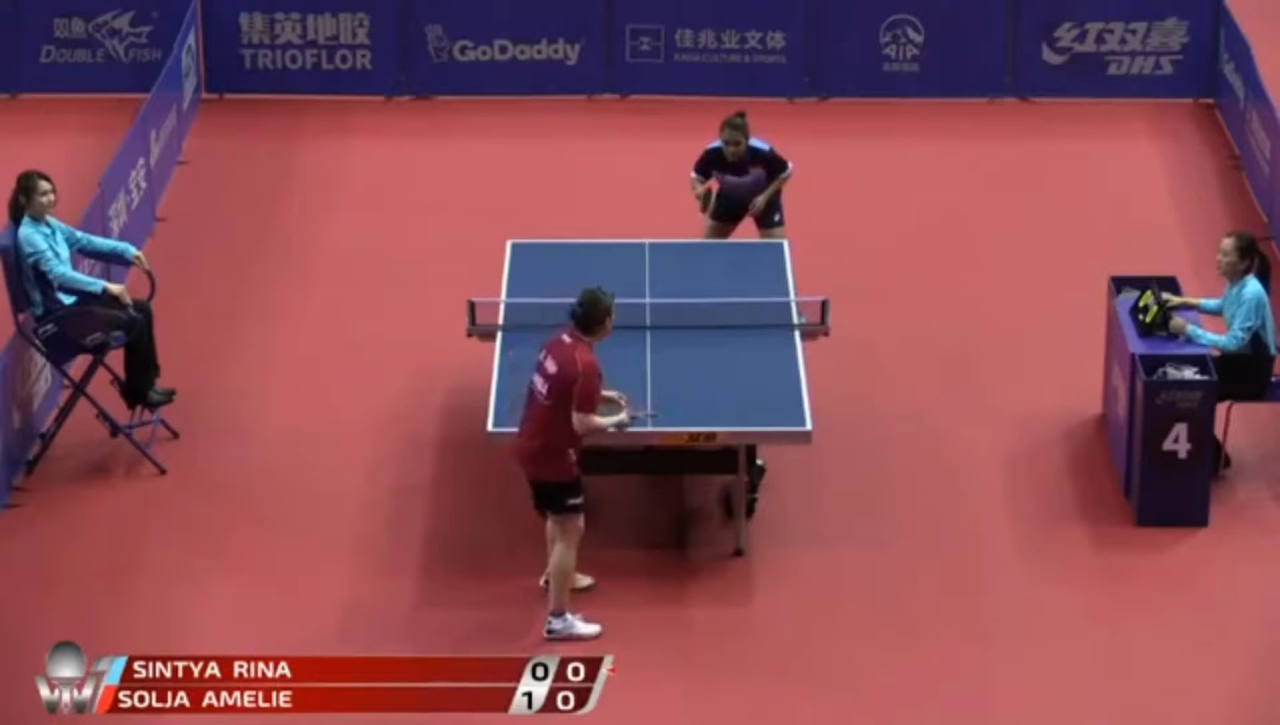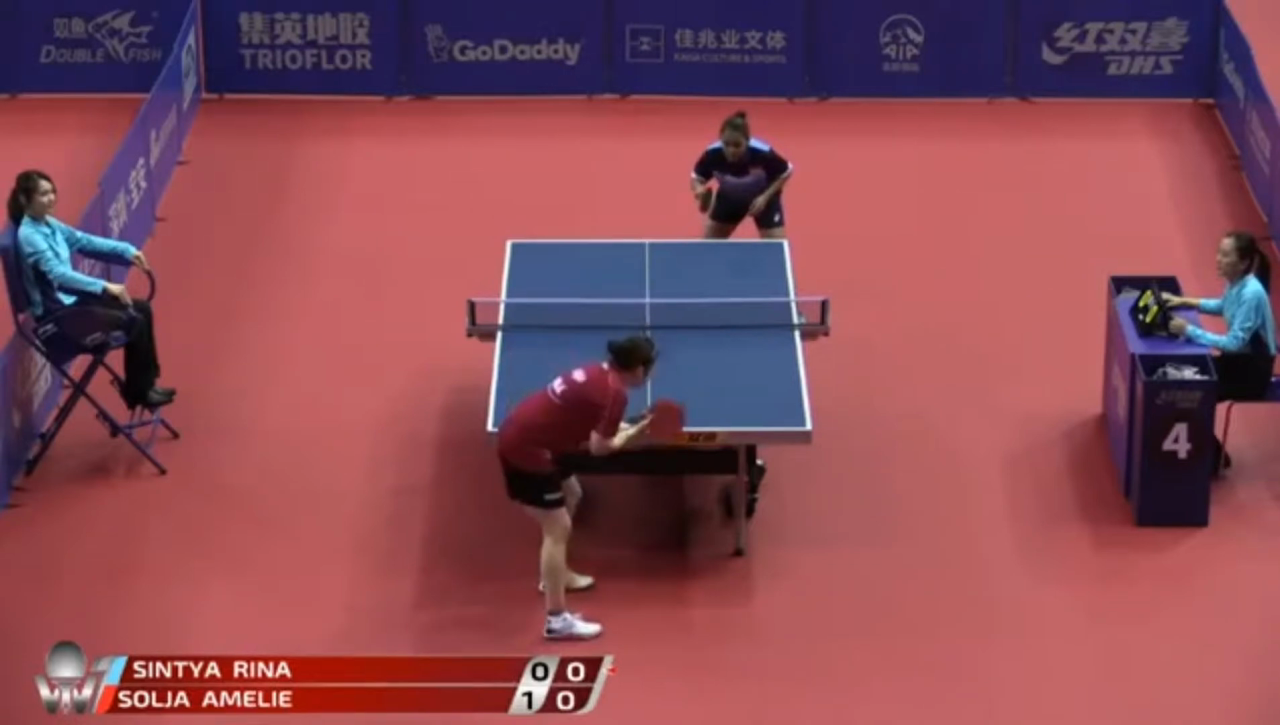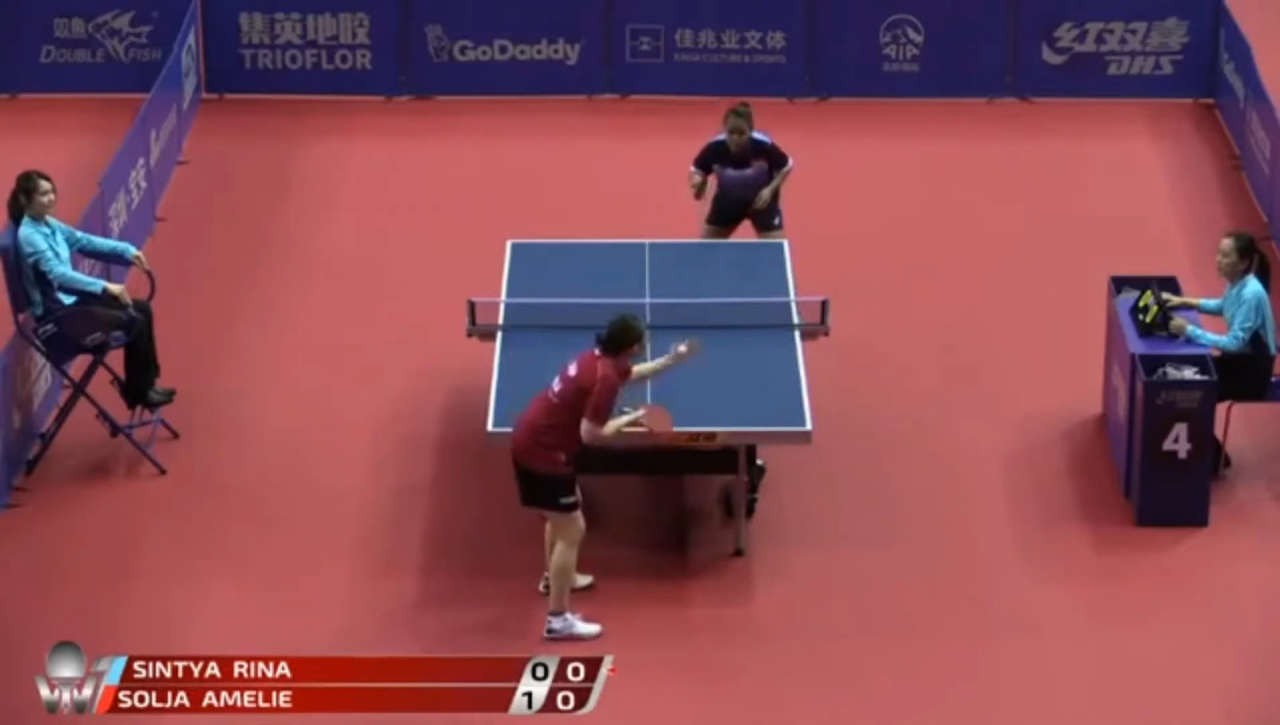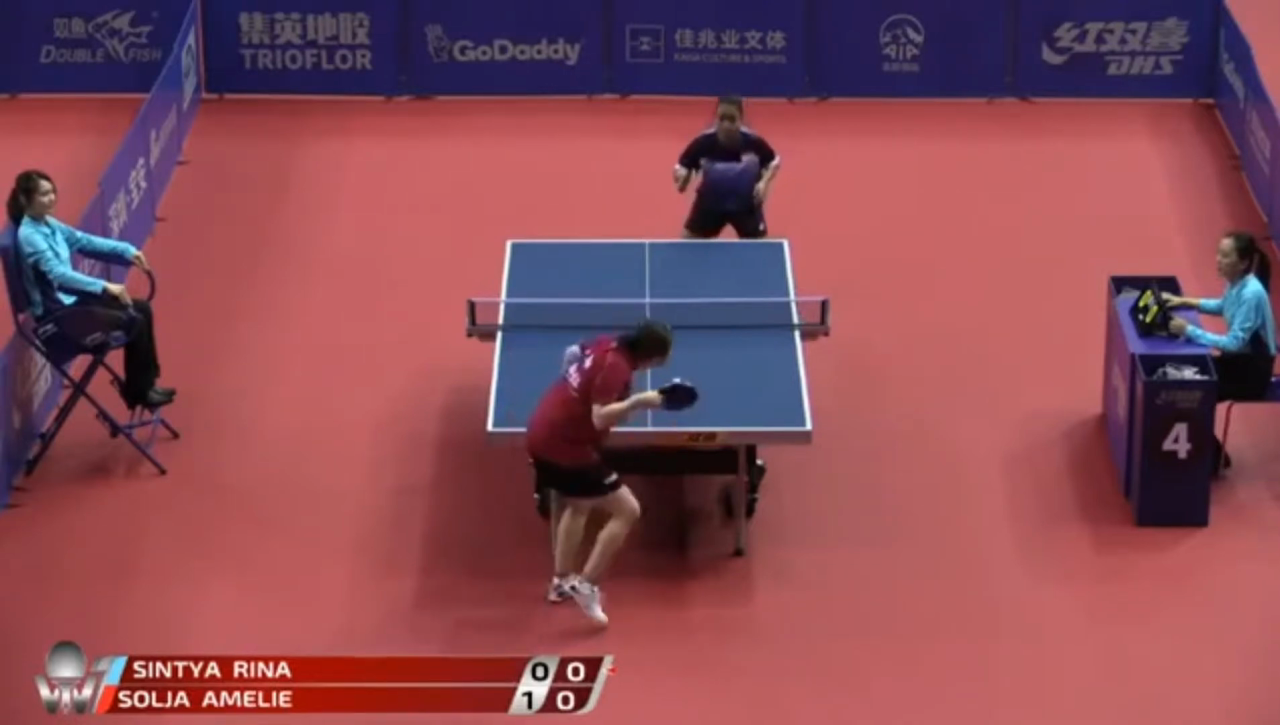
dt=0.5s
person 1, frame 1
left shoulder: (558, 342)
right shoulder: (585, 364)
right elbow: (582, 424)
left wrist: (600, 395)
right wrist: (617, 420)
left hip: (533, 444)
right hip: (552, 454)
left knee: (561, 515)
right knee: (570, 531)
left ankle: (557, 576)
right ankle: (558, 620)
person 1, frame 2
left shoulder: (598, 373)
right shoulder: (614, 393)
right elbow: (600, 446)
left wrist: (631, 428)
right wrist: (635, 431)
left hip: (520, 435)
right hip: (525, 449)
left knee: (570, 495)
right knee: (558, 529)
left ankle: (556, 575)
right ankle: (557, 620)
person 1, frame 3
left shoulder: (596, 358)
right shoulder: (603, 378)
left elbow: (630, 373)
right elbow: (592, 435)
left wrist: (671, 359)
right wrist: (630, 419)
left hip: (532, 439)
right hip: (541, 451)
left knee: (560, 514)
right knee: (572, 531)
left ankle: (555, 576)
right ankle: (558, 620)
person 1, frame 4
left shoulder: (606, 345)
right shoulder: (617, 368)
left elbow: (573, 353)
right elbow: (601, 417)
right wrist: (639, 401)
left hip: (542, 437)
right hip: (566, 447)
left knee: (577, 505)
right knee: (628, 511)
left ankle: (561, 580)
right ankle: (585, 583)
person 2, frame 1
left shoulder: (1251, 294)
right shoulder: (1236, 283)
left elbow: (1233, 343)
right elbow: (1221, 306)
left wrist: (1189, 330)
right wrist: (1184, 301)
left hip: (1254, 369)
right hip: (1239, 358)
left ankle: (1215, 456)
person 2, frame 2
left shoulder: (1251, 293)
right shoulder: (1236, 283)
left elbow: (1233, 343)
right elbow: (1222, 306)
left wrist: (1189, 330)
right wrist: (1184, 301)
left hip: (1254, 369)
right hip: (1240, 357)
left ankle: (1215, 456)
person 2, frame 3
left shoulder: (1251, 294)
right shoulder: (1237, 284)
left elbow: (1233, 343)
right elbow: (1222, 306)
left wrist: (1189, 330)
right wrist: (1184, 301)
left hip: (1254, 369)
right hip: (1240, 358)
left ankle: (1215, 456)
person 2, frame 4
left shoulder: (1251, 293)
right shoulder: (1237, 284)
left elbow: (1234, 343)
right elbow: (1222, 306)
left wrist: (1189, 330)
right wrist: (1184, 301)
left hip: (1254, 369)
right hip: (1240, 358)
left ankle: (1214, 456)
person 3, frame 1
left shoulder: (49, 223)
right shoulder: (28, 235)
left elbow: (85, 241)
right elbow: (58, 274)
left wrist: (126, 250)
right wrist: (104, 286)
left hip: (72, 296)
right hip: (56, 310)
left knee: (142, 309)
right knee: (134, 322)
left ankle: (146, 382)
right ankle: (138, 392)
person 3, frame 2
left shoulder: (48, 223)
right shoulder: (28, 235)
left elbow: (84, 240)
right elbow: (58, 274)
left wrist: (126, 250)
right wrist: (104, 286)
left hip: (72, 296)
right hip: (56, 310)
left knee: (142, 309)
right knee: (134, 322)
left ankle: (145, 382)
right ankle: (138, 392)
person 3, frame 3
left shoulder: (48, 223)
right shoulder: (28, 236)
left elbow: (85, 241)
right elbow: (58, 273)
left wrist: (126, 250)
right wrist: (104, 286)
left hip: (71, 296)
right hip: (56, 310)
left knee: (142, 310)
right knee: (134, 322)
left ankle: (146, 382)
right ankle: (138, 392)
person 3, frame 4
left shoulder: (48, 223)
right shoulder: (28, 236)
left elbow: (84, 240)
right elbow: (58, 274)
left wrist: (126, 250)
right wrist: (104, 286)
left hip: (71, 296)
right hip: (56, 310)
left knee: (142, 309)
right knee: (134, 323)
left ankle: (145, 383)
right ankle: (138, 392)
